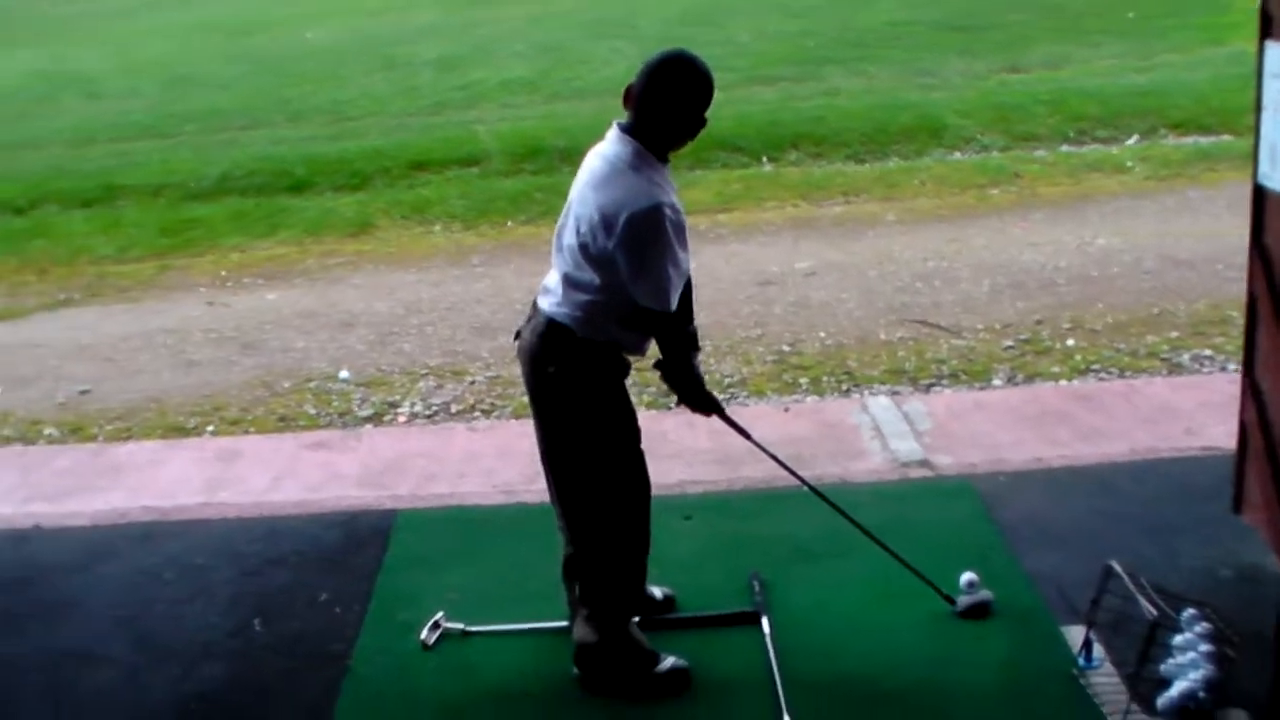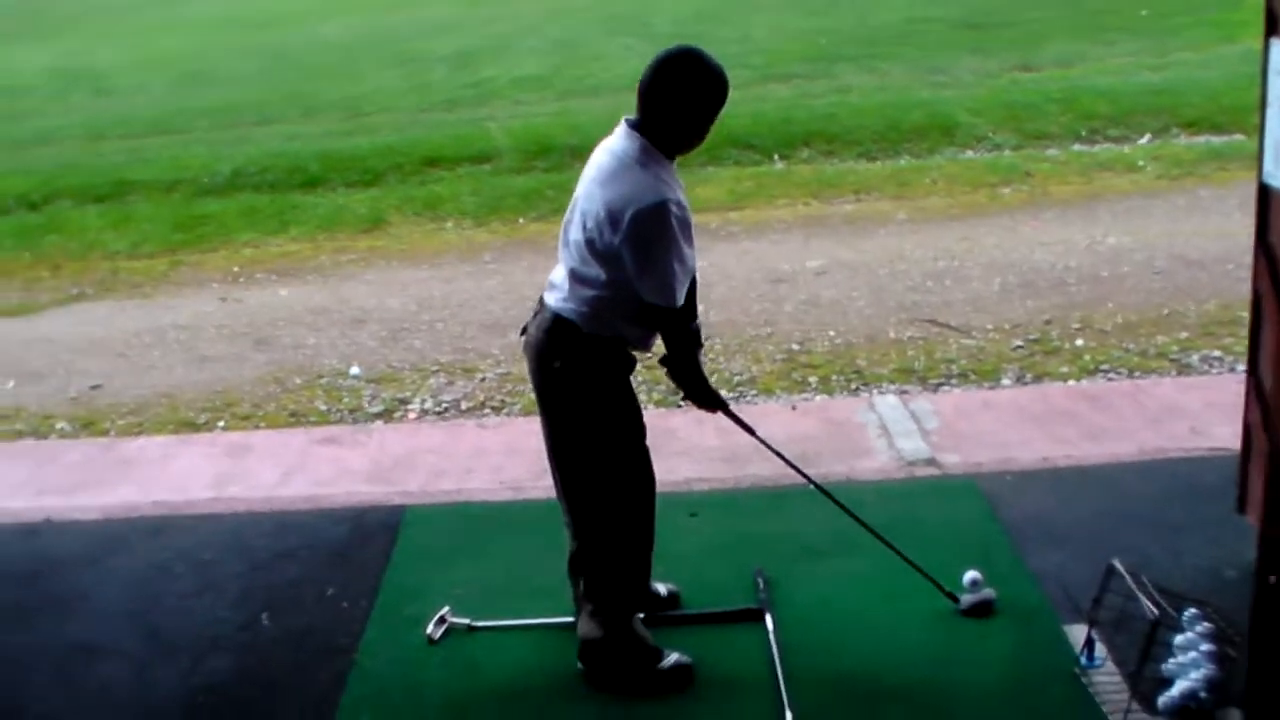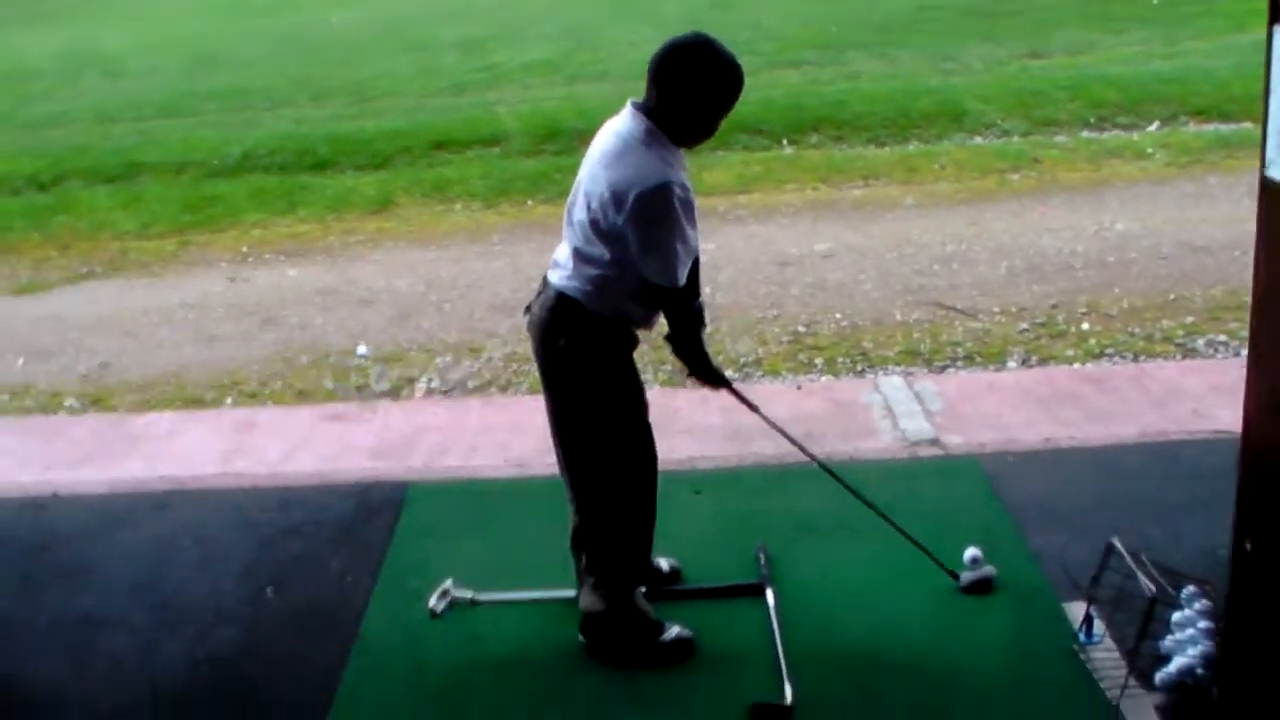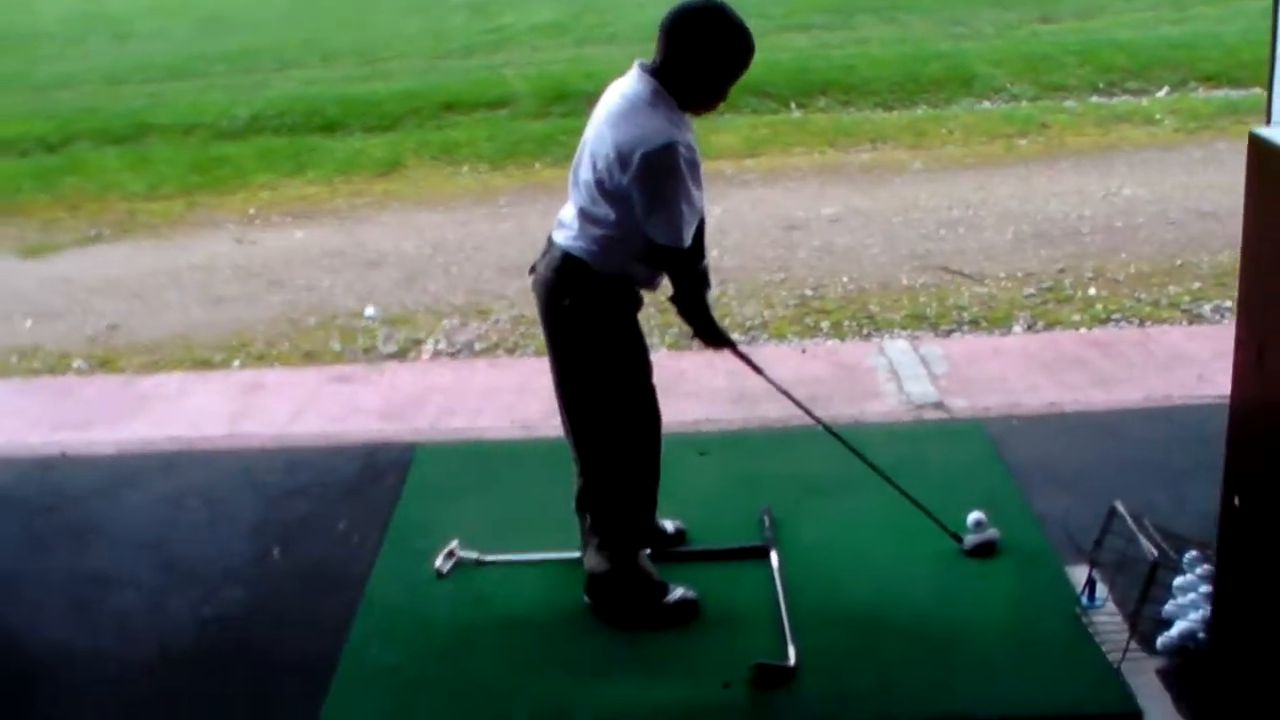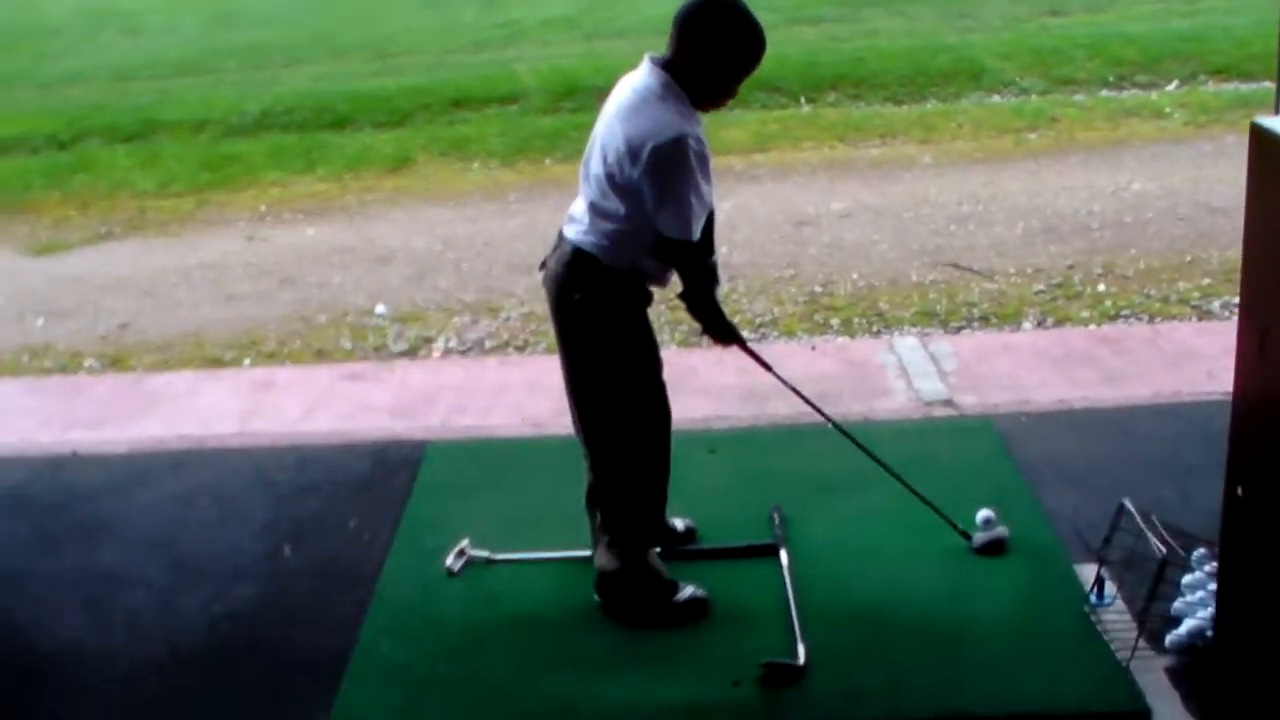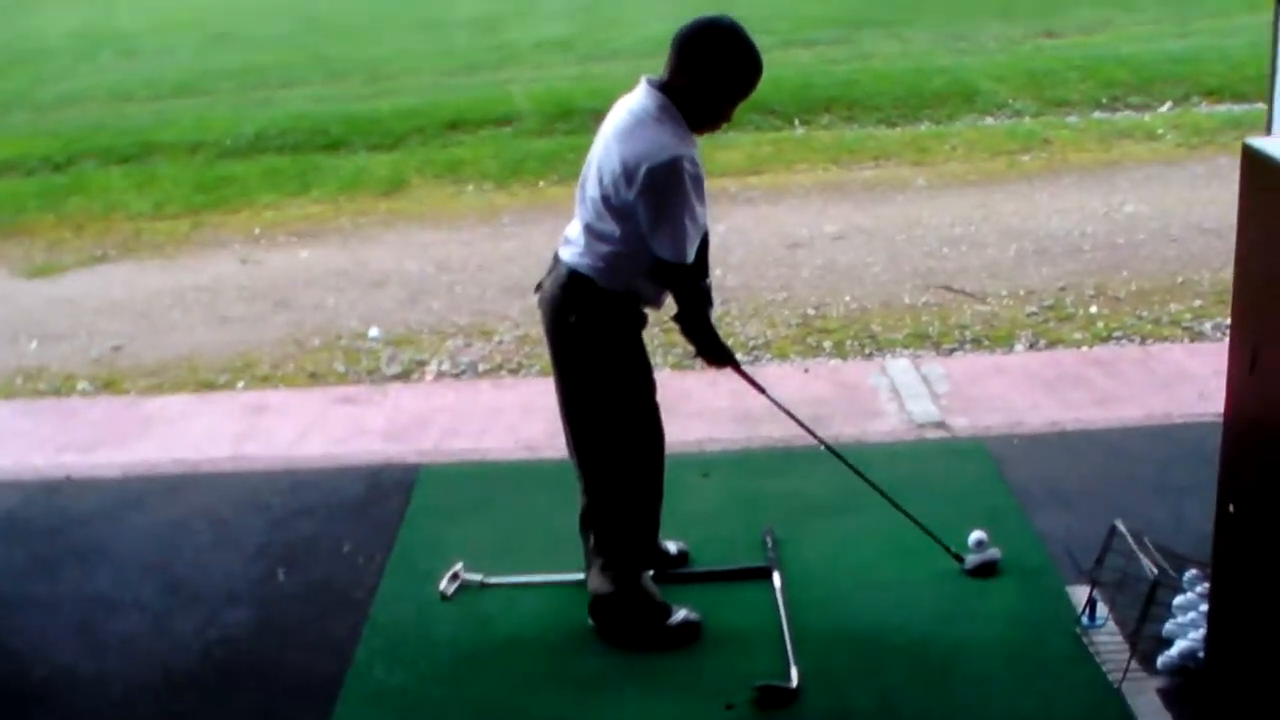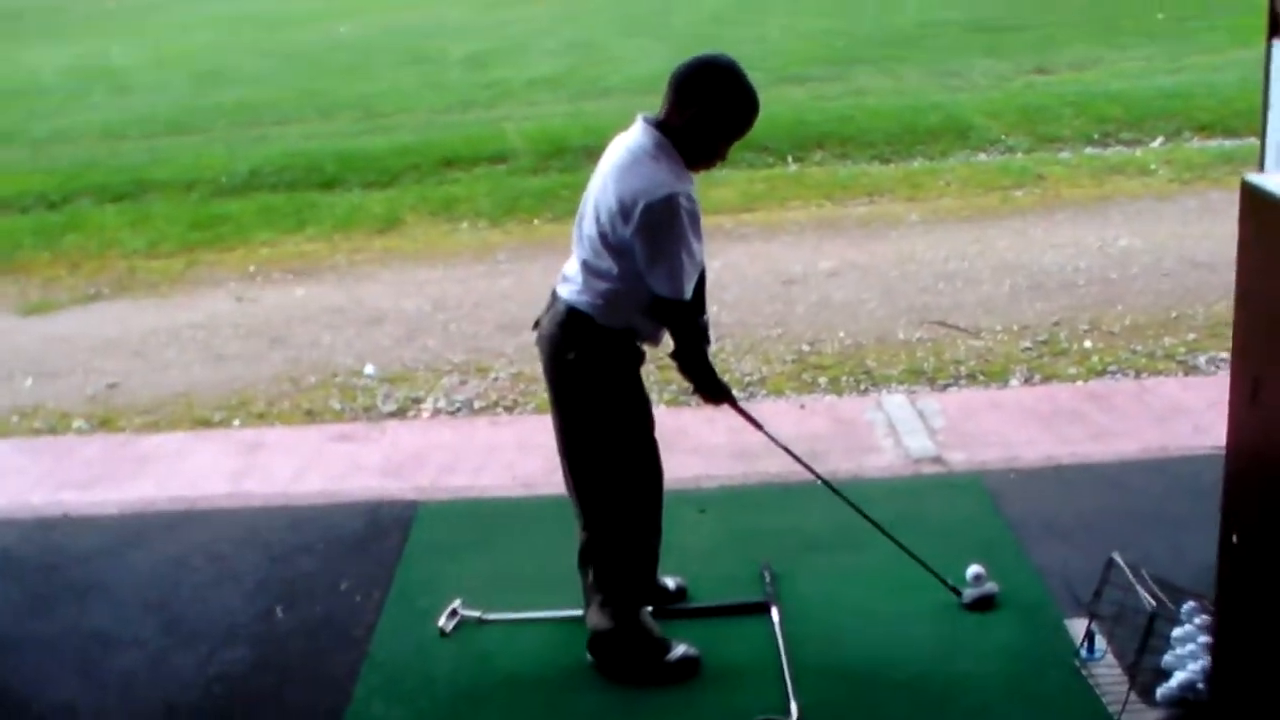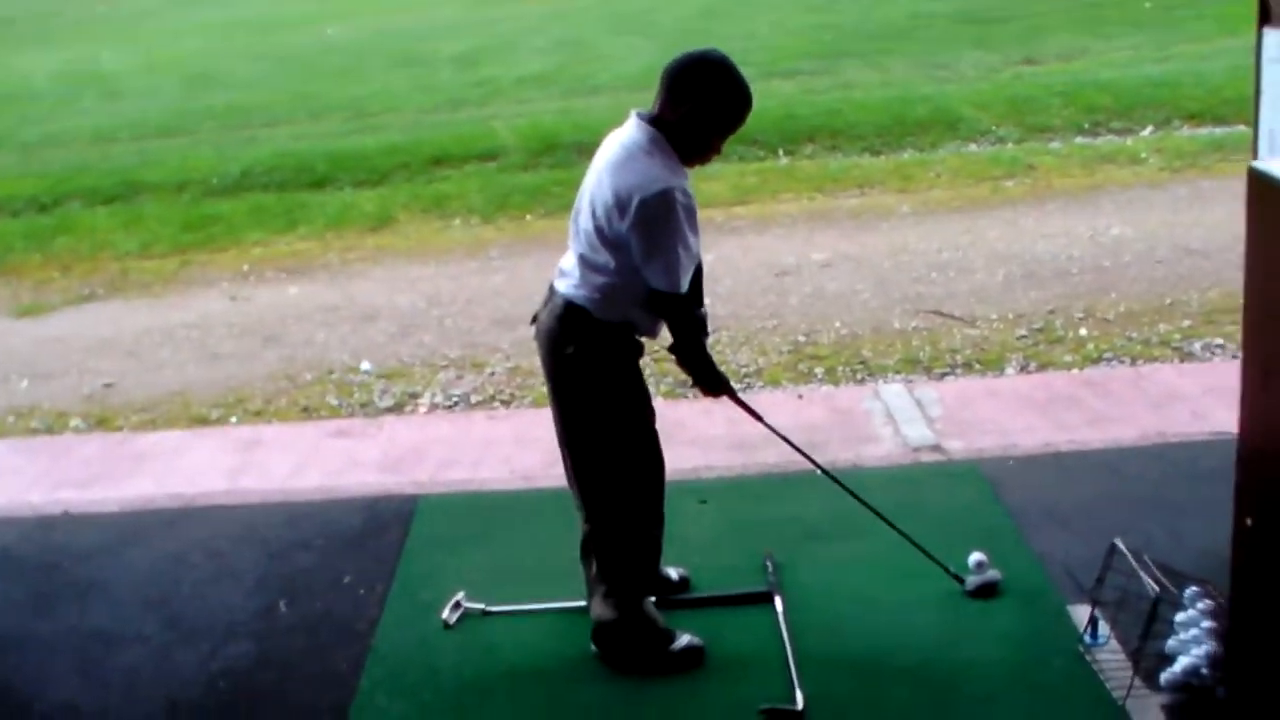
dt=0.1s
person 1, frame 1
left shoulder: (611, 154)
right shoulder: (647, 204)
right elbow: (661, 310)
left wrist: (682, 360)
right wrist: (688, 380)
left hip: (560, 336)
right hip: (576, 359)
left knee: (597, 492)
right knee: (611, 499)
left ankle: (613, 591)
right ankle: (605, 645)
person 1, frame 2
left shoulder: (618, 150)
right shoulder: (653, 200)
right elbow: (666, 306)
left wrist: (685, 356)
right wrist: (693, 377)
left hip: (566, 332)
right hip: (582, 353)
left knee: (604, 488)
right knee: (616, 495)
left ankle: (617, 588)
right ankle: (609, 640)
person 1, frame 3
left shoulder: (623, 130)
right shoulder: (657, 181)
right elbow: (667, 286)
left wrist: (687, 334)
right wrist: (695, 353)
left hip: (570, 312)
right hip: (586, 332)
left knee: (609, 463)
right knee: (619, 471)
left ankle: (619, 561)
right ankle: (612, 615)
person 1, frame 4
left shoulder: (630, 91)
right shoulder: (662, 141)
right elbow: (672, 247)
left wrist: (691, 292)
right wrist: (700, 313)
left hip: (575, 270)
right hip: (590, 292)
left knee: (614, 424)
right knee: (623, 432)
left ankle: (623, 524)
right ankle: (616, 575)
person 1, frame 5
left shoulder: (640, 84)
right shoulder: (673, 134)
right elbow: (681, 241)
left wrist: (701, 288)
right wrist: (709, 309)
left hip: (584, 267)
right hip: (600, 287)
left knee: (622, 421)
right knee: (633, 428)
left ankle: (633, 522)
right ankle: (626, 573)
person 1, frame 6
left shoulder: (637, 105)
right shoulder: (669, 156)
right elbow: (675, 263)
left wrist: (694, 310)
right wrist: (703, 331)
left hip: (580, 289)
right hip: (595, 310)
left knee: (616, 443)
right knee: (627, 451)
left ankle: (625, 543)
right ankle: (620, 596)
person 1, frame 7
left shoulder: (633, 143)
right shoulder: (665, 193)
right elbow: (672, 301)
left wrist: (693, 345)
right wrist: (700, 367)
left hip: (577, 325)
right hip: (594, 346)
left knee: (612, 480)
right knee: (625, 488)
left ankle: (623, 580)
right ankle: (619, 632)
person 1, frame 8
left shoulder: (627, 139)
right shoulder: (661, 188)
right elbow: (668, 295)
left wrist: (690, 336)
right wrist: (699, 359)
left hip: (574, 318)
right hip: (593, 340)
left knee: (613, 472)
right knee: (627, 480)
left ankle: (626, 571)
right ankle: (622, 623)
